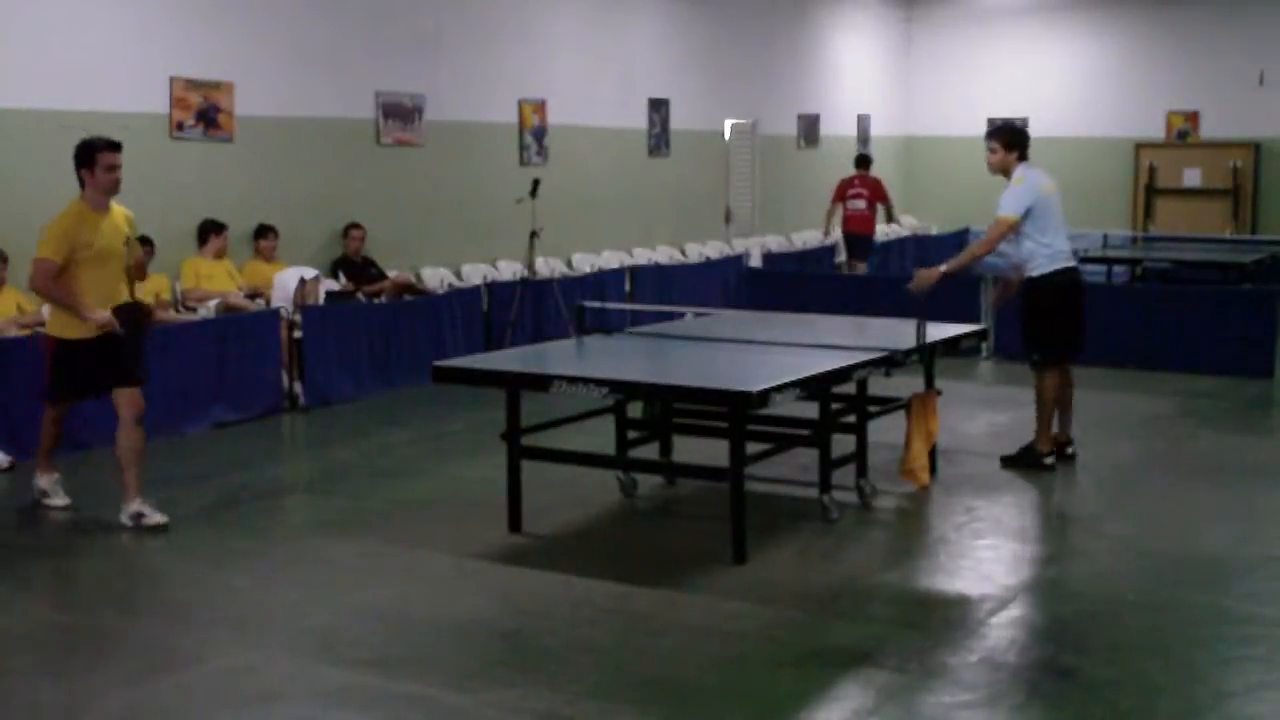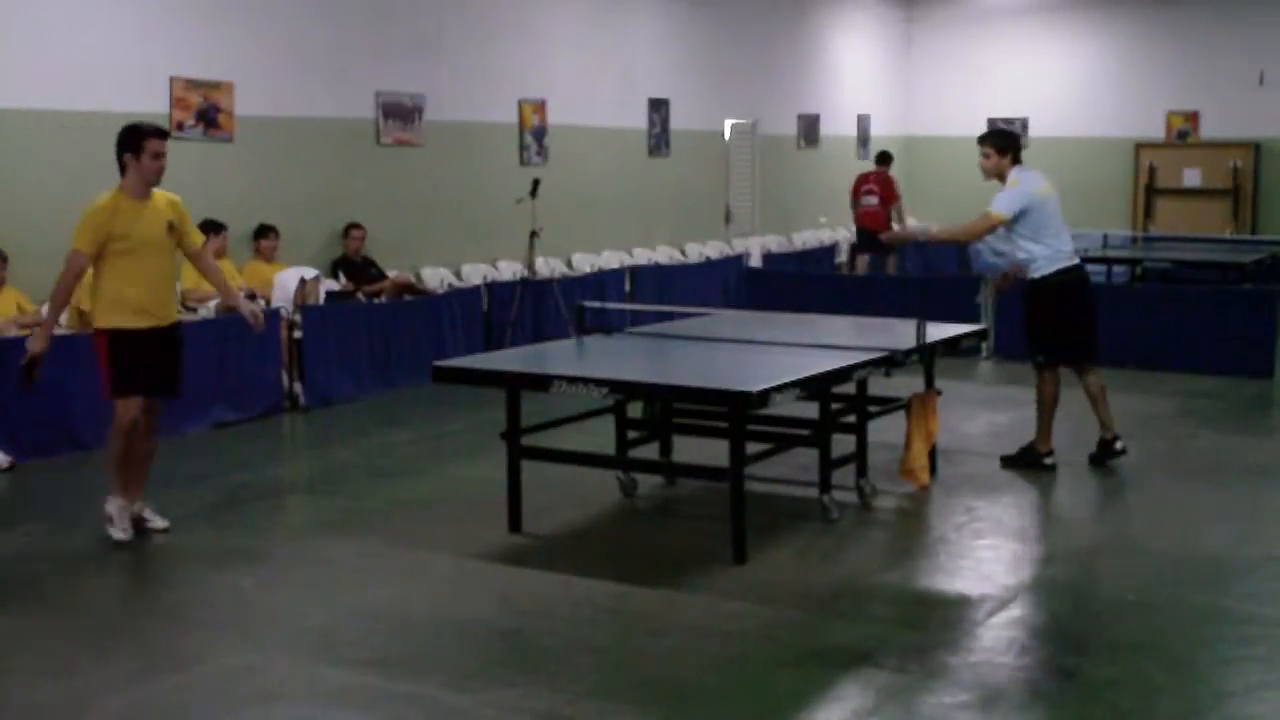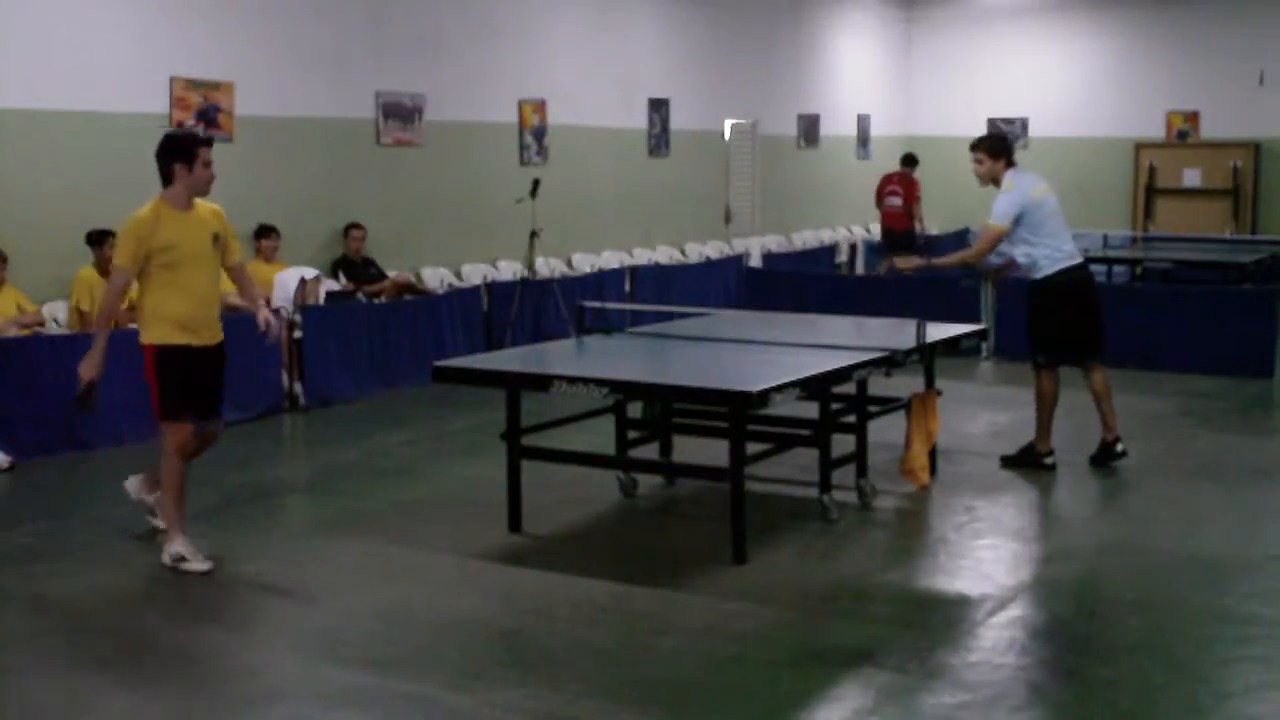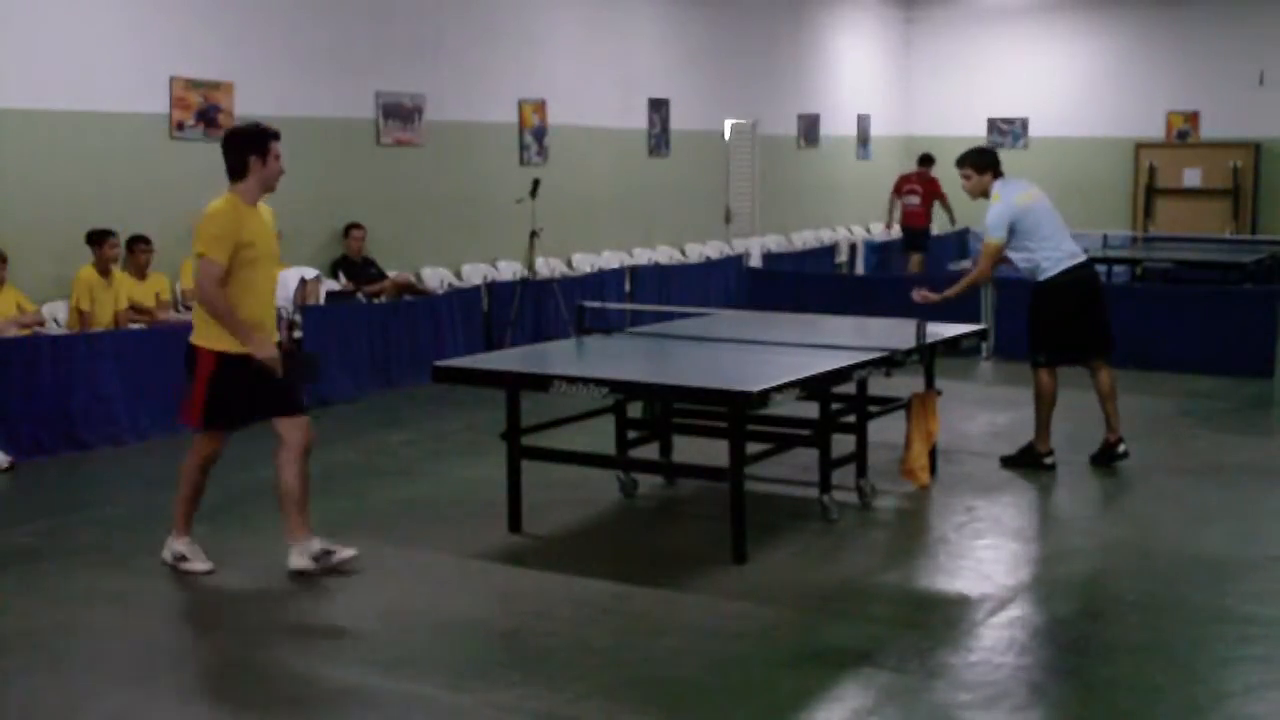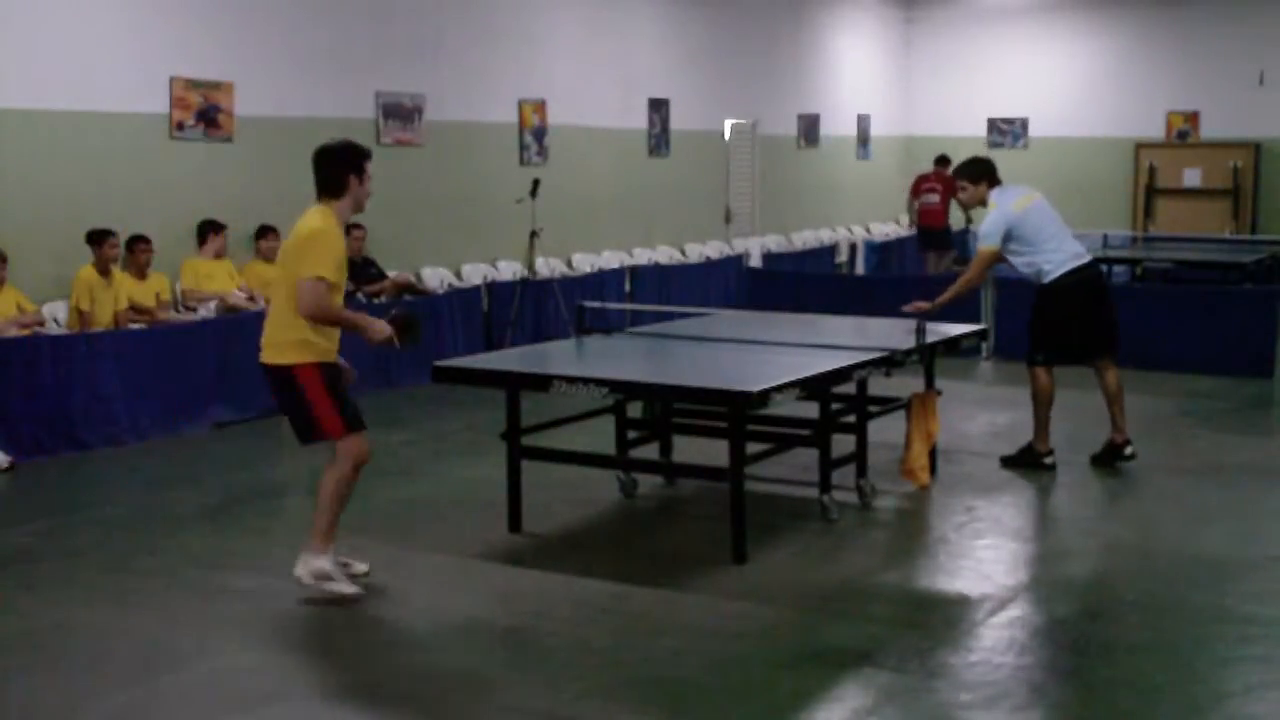
dt=0.3s
person 1, frame 1
left shoulder: (125, 219)
right shoulder: (65, 223)
right elbow: (40, 282)
right wrist: (86, 313)
left hip: (116, 331)
right hip: (71, 335)
left knee: (133, 410)
right knee: (58, 410)
left ankle: (132, 503)
right ankle: (44, 475)
person 1, frame 2
left shoulder: (172, 206)
right shoulder: (103, 212)
left elbow: (201, 257)
right elbow: (72, 273)
left wrist: (237, 299)
right wrist: (45, 330)
left hip: (165, 325)
right hip: (119, 327)
left knee: (150, 417)
right knee: (129, 414)
left ankle: (134, 501)
right ankle: (116, 499)
person 1, frame 3
left shoulder: (214, 216)
right shoulder: (143, 224)
left elbow: (236, 269)
right elbow: (115, 291)
left wrist: (260, 307)
right wrist: (96, 352)
left hip: (209, 342)
right hip: (166, 344)
left knee: (206, 433)
right knee: (178, 438)
left ankle: (147, 485)
right ankle: (174, 542)
person 1, frame 4
left shoulder: (261, 214)
right shoulder: (218, 216)
right elbow: (206, 290)
right wrist: (250, 341)
left hip: (262, 351)
right hip: (221, 352)
left knee: (296, 439)
right knee: (208, 447)
left ankle: (303, 545)
right ankle: (178, 539)
person 1, frame 5
left shoulder: (319, 224)
right shoulder: (322, 231)
right elbow: (310, 304)
left wrist: (330, 351)
right wrist: (366, 324)
left hip: (311, 357)
right hip: (296, 361)
left knee: (358, 451)
right knee: (352, 450)
left ankle: (318, 551)
right ankle: (314, 555)
person 2, frame 1
left shoulder: (1020, 187)
right shoulder: (1037, 178)
left elbow: (988, 243)
left wrist: (940, 270)
right wrist: (1021, 275)
left hip: (1047, 282)
right hip: (1064, 274)
left knee: (1046, 365)
right knee: (1059, 364)
left ankle: (1043, 449)
right ankle: (1062, 439)
person 2, frame 2
left shoulder: (1016, 191)
right shoulder: (1032, 179)
left elbow: (970, 233)
left wrist: (915, 235)
right wrist: (1017, 268)
left hip: (1051, 284)
right hip: (1071, 275)
left knee: (1047, 366)
right knee: (1083, 362)
left ankle: (1042, 450)
right ankle: (1109, 437)
person 2, frame 3
left shoulder: (1012, 195)
right shoulder: (1029, 182)
left elbow: (978, 253)
left wrist: (926, 262)
right wrist: (1004, 265)
left hip: (1054, 284)
right hip: (1076, 275)
left knee: (1046, 366)
right knee: (1090, 360)
left ankle: (1042, 449)
right ankle: (1111, 439)
person 2, frame 4
left shoulder: (1000, 209)
right shoulder: (1021, 187)
left elbow: (983, 273)
left wrist: (942, 296)
right wrist: (996, 257)
left hip: (1057, 284)
right hip: (1082, 274)
left knee: (1044, 365)
right knee: (1096, 359)
left ankle: (1042, 449)
right ankle: (1114, 438)
person 2, frame 5
left shoulder: (996, 217)
right shoulder: (1022, 193)
left elbow: (974, 278)
left wrist: (933, 304)
right wrist: (991, 257)
left hip: (1062, 286)
right hip: (1088, 274)
left knee: (1040, 363)
right knee: (1103, 360)
left ankle: (1041, 449)
right ankle: (1120, 439)
